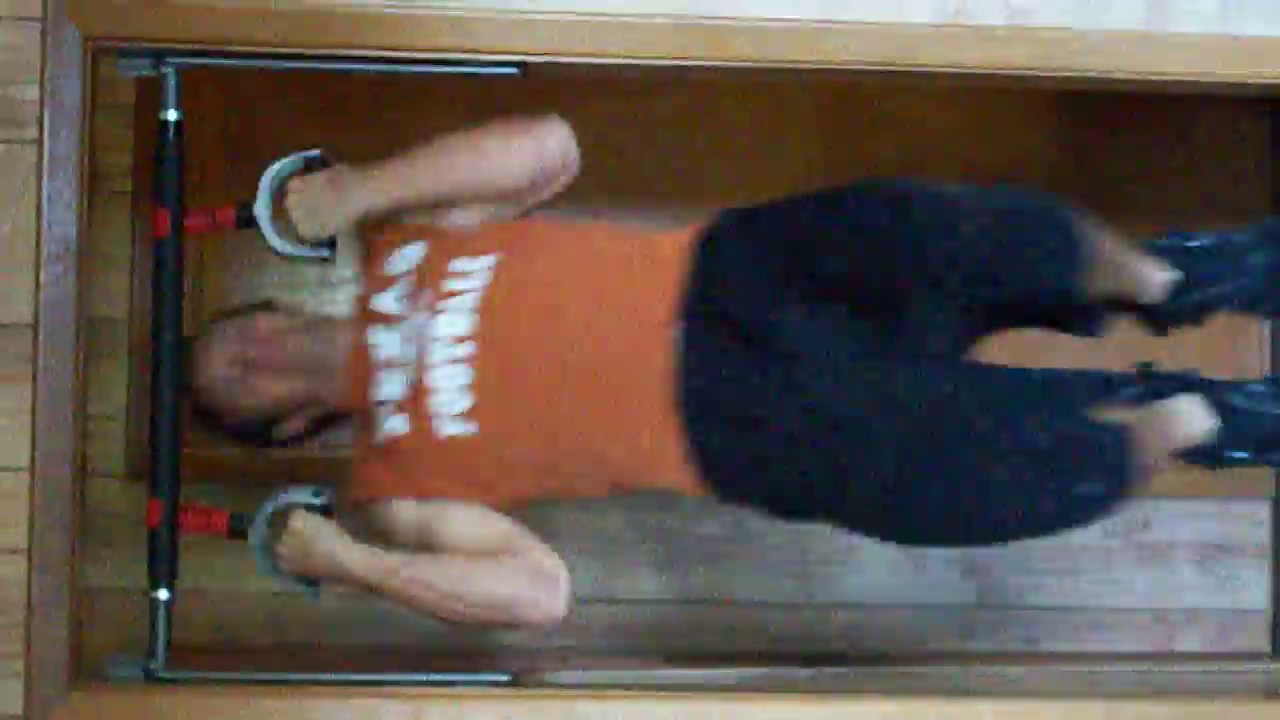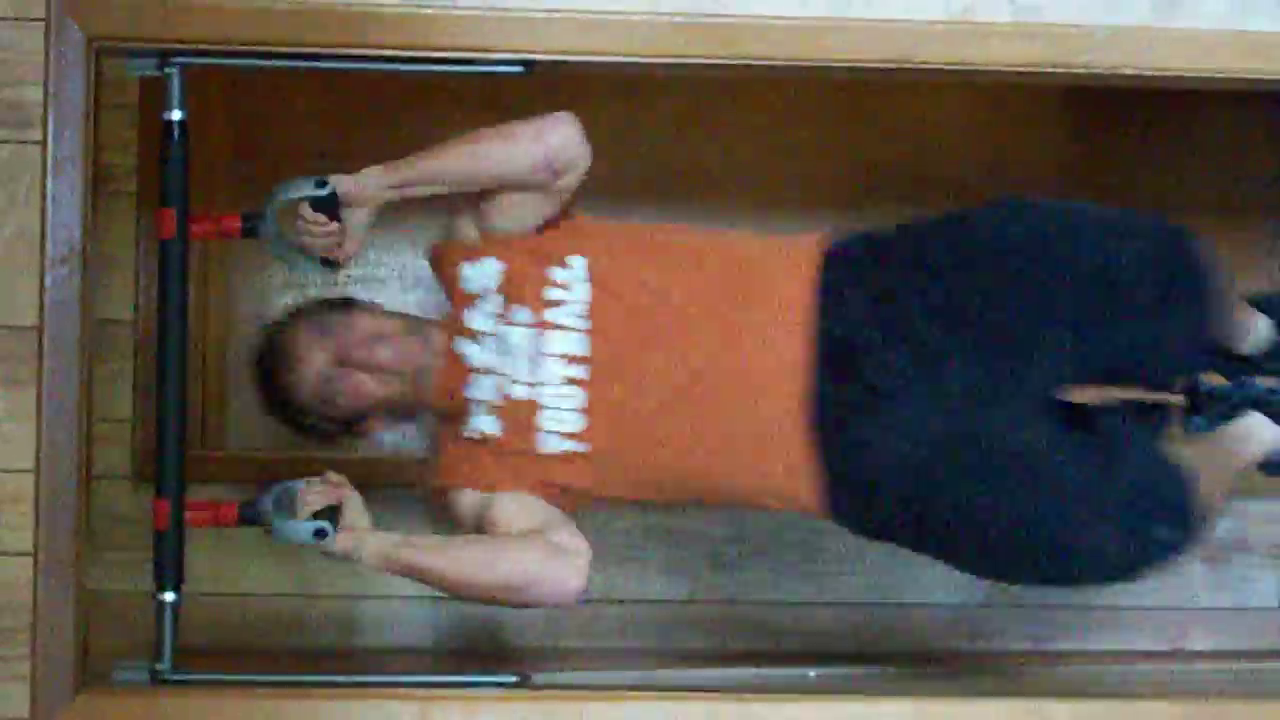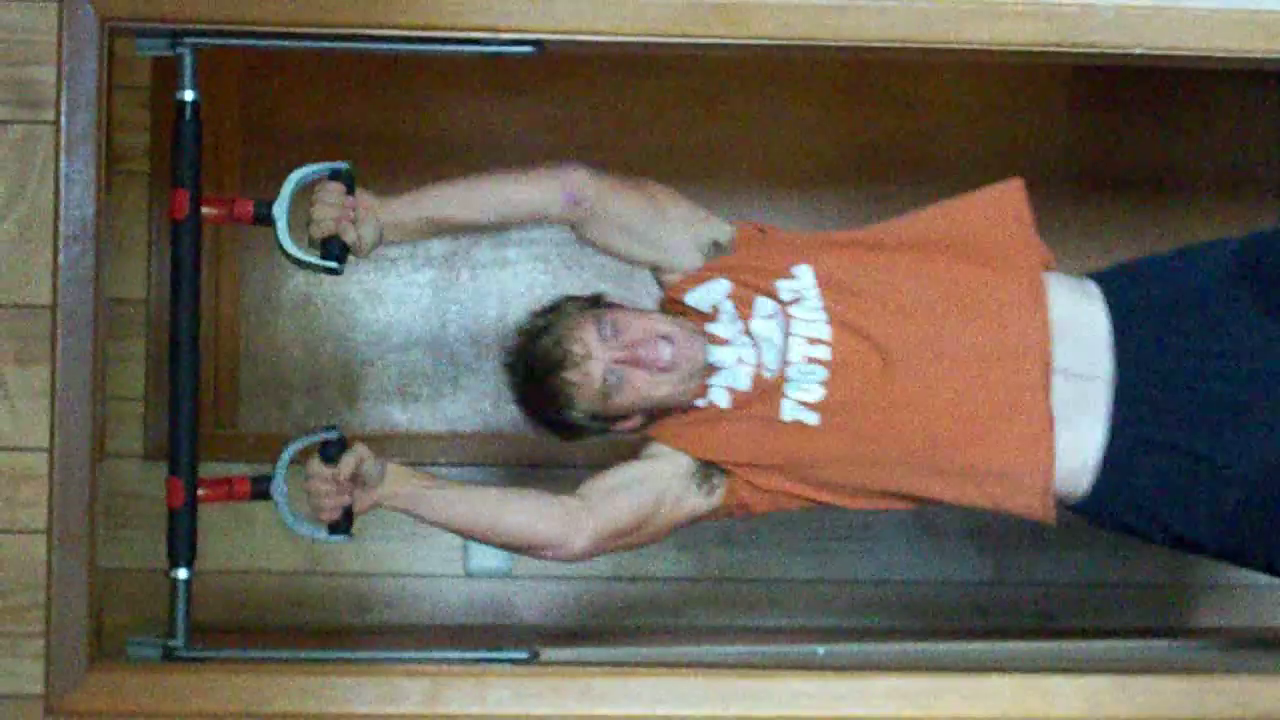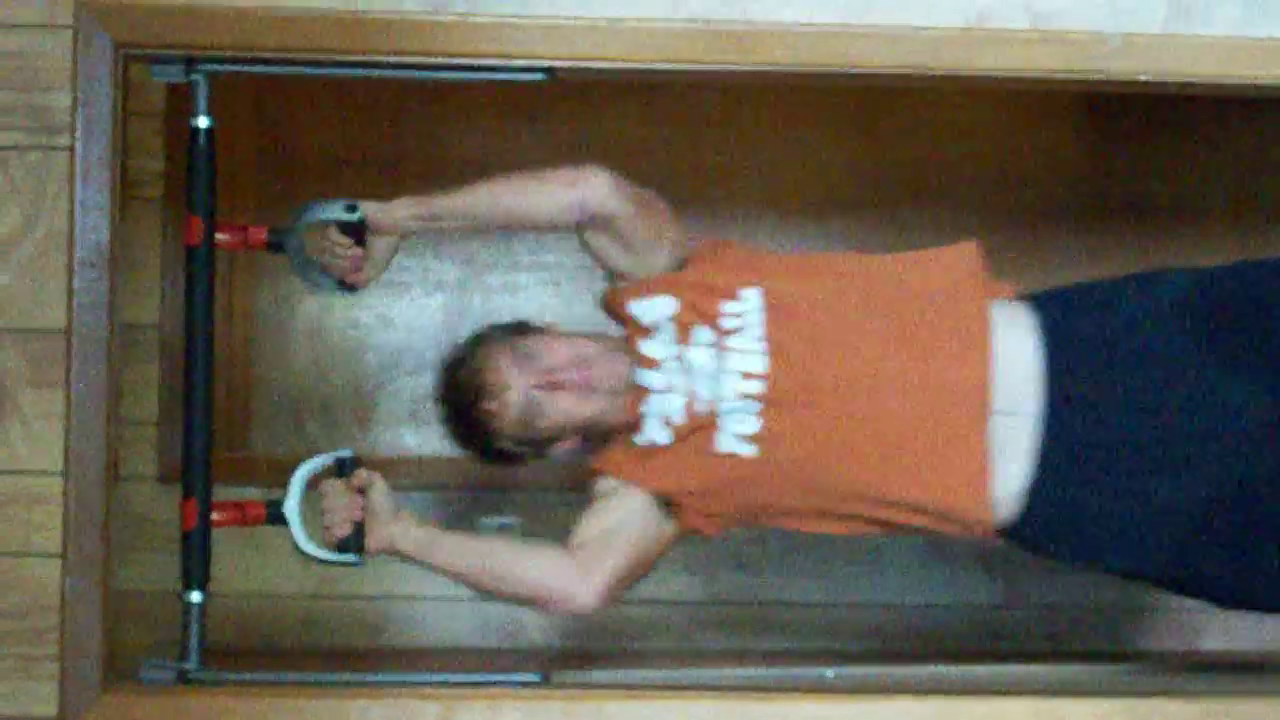
dt=0.5s
person 1, frame 1
left shoulder: (398, 249)
right shoulder: (397, 483)
left elbow: (547, 146)
right elbow: (537, 593)
left wrist: (352, 194)
right wrist: (348, 561)
left hip: (740, 271)
right hip: (750, 432)
left knee: (954, 235)
right knee: (1055, 471)
left ankle: (1162, 286)
person 1, frame 2
left shoulder: (478, 259)
right shoulder: (480, 473)
left elbow: (561, 140)
right elbow: (555, 573)
left wrist: (376, 184)
right wrist: (371, 544)
left hip: (853, 296)
right hip: (854, 451)
left knee: (1112, 259)
right knee: (1122, 525)
person 1, frame 3
left shoulder: (707, 272)
right shoulder: (705, 457)
left elbow: (573, 192)
right elbow: (575, 527)
left wrist: (392, 211)
right wrist: (390, 487)
left hip: (1122, 309)
person 1, frame 4
left shoulder: (653, 286)
right shoulder: (651, 478)
left elbow: (594, 187)
right elbow: (582, 581)
left wrist: (405, 212)
right wrist: (402, 535)
left hip: (1052, 338)
right hip: (1054, 494)
